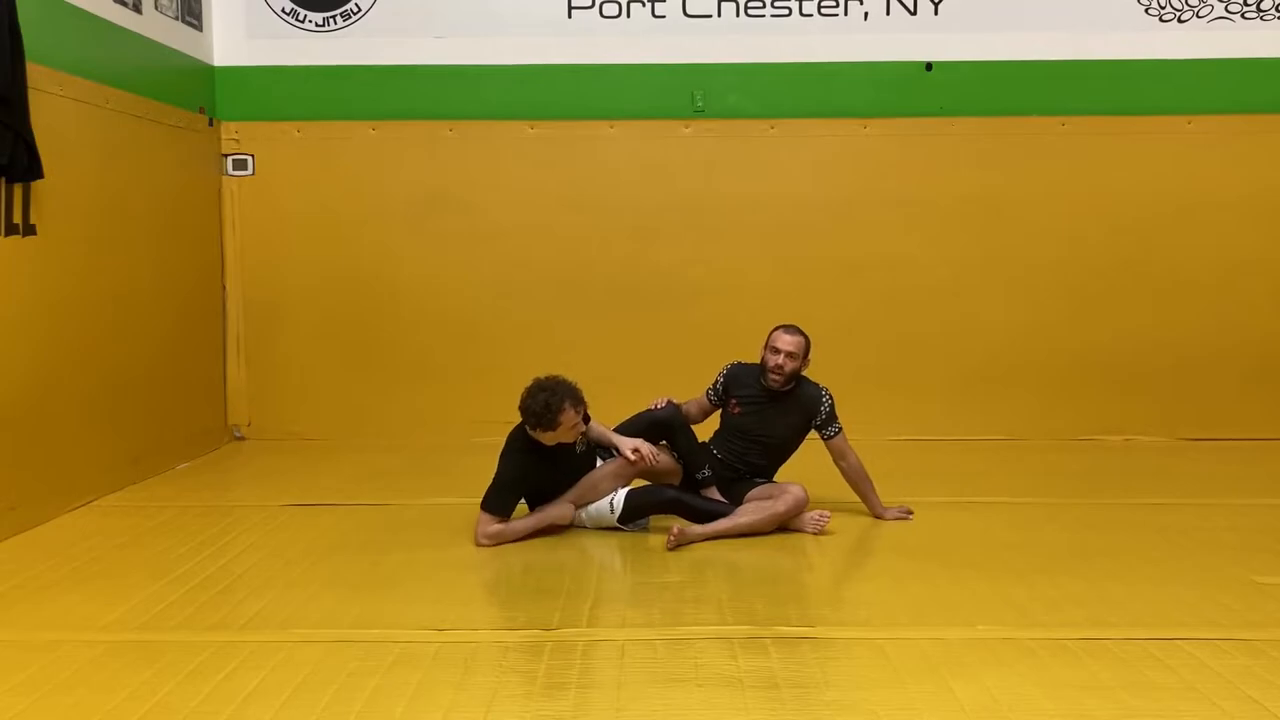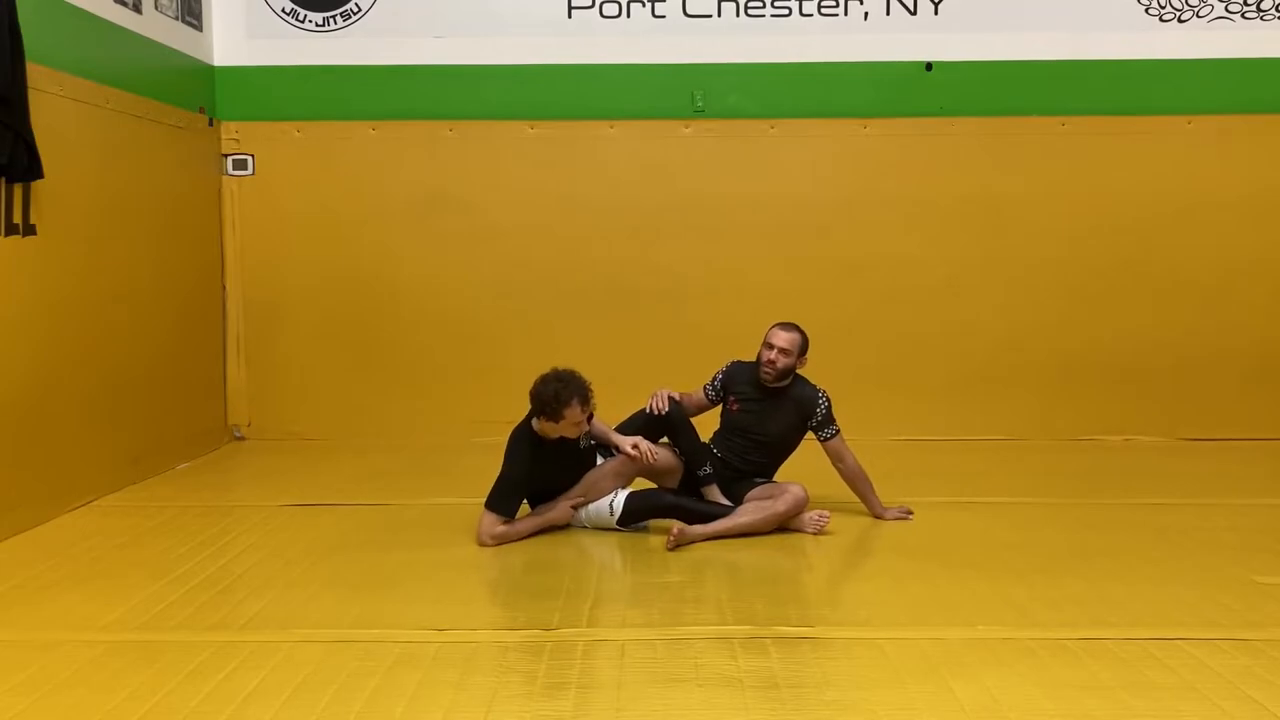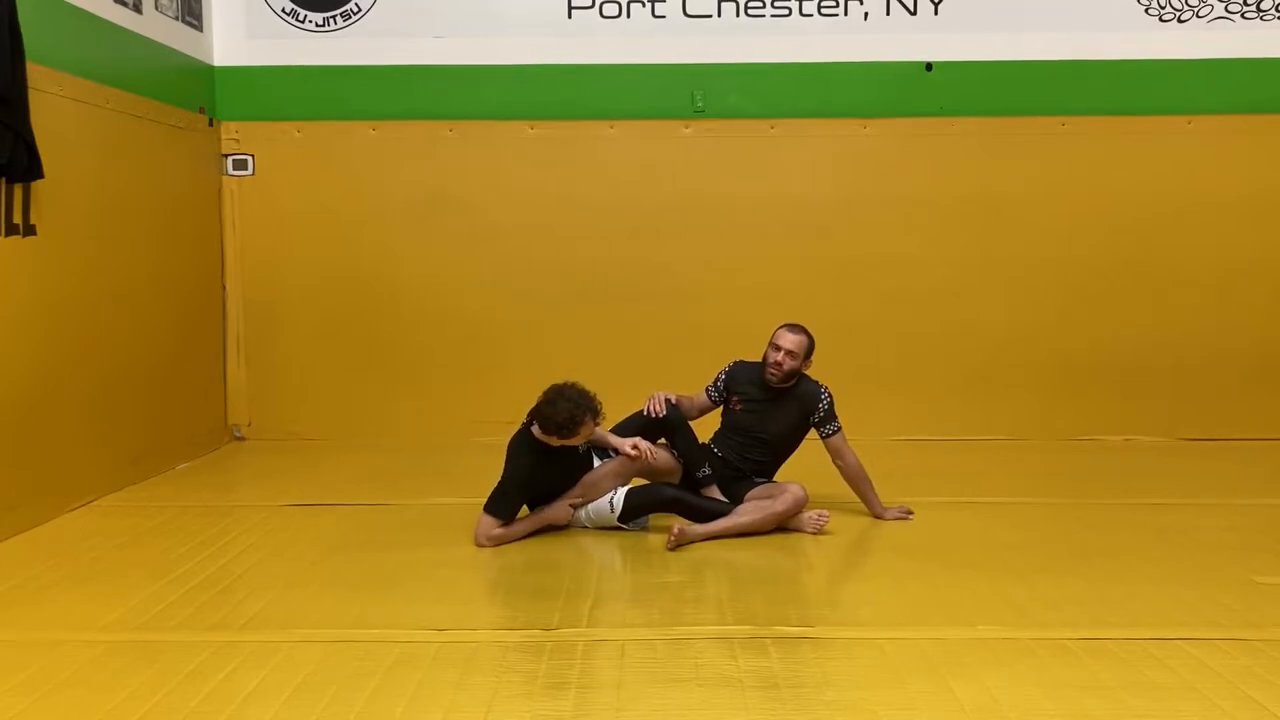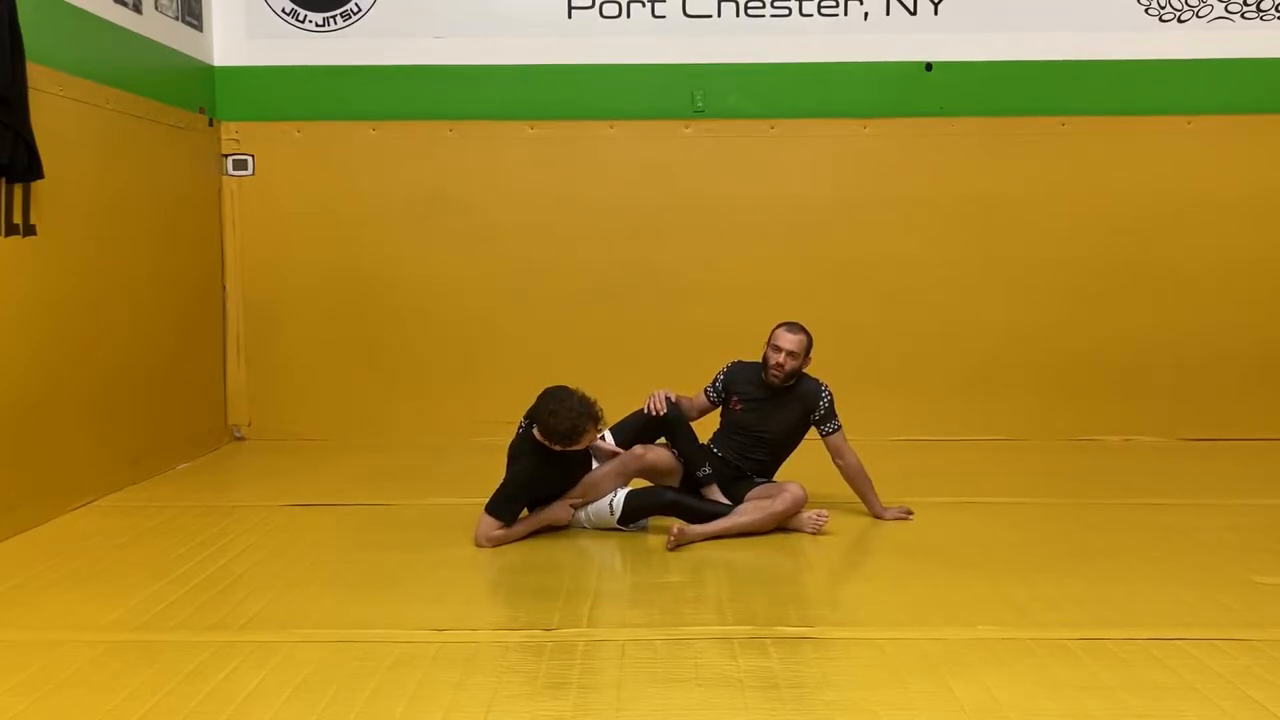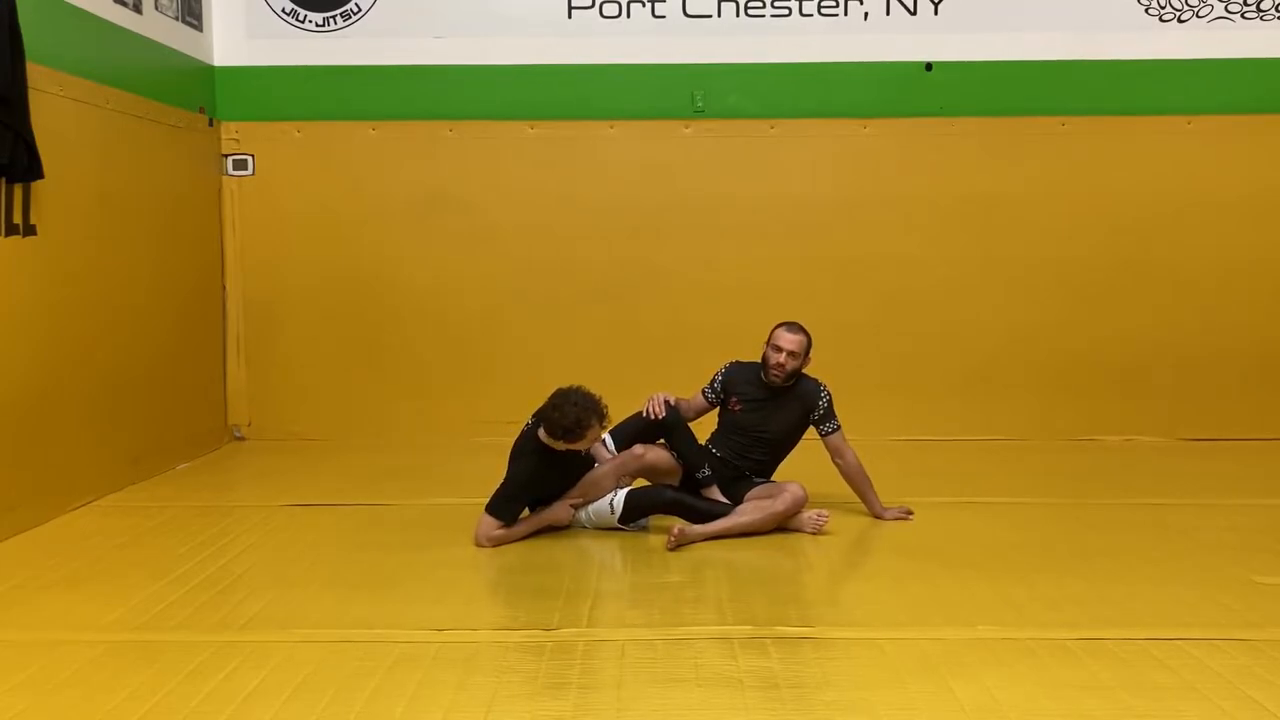
dt=0.7s
person 1, frame 1
left shoulder: (814, 399)
right shoulder: (735, 375)
left elbow: (843, 458)
right elbow: (699, 410)
left wrist: (878, 509)
right wrist: (674, 408)
left hip: (748, 487)
left knee: (796, 496)
left ankle: (697, 532)
person 1, frame 2
left shoulder: (810, 399)
right shoulder: (735, 373)
left elbow: (842, 459)
right elbow: (694, 406)
left wrist: (878, 510)
right wrist: (671, 396)
left hip: (748, 486)
right hip: (707, 469)
left knee: (796, 496)
left ankle: (698, 532)
person 1, frame 3
left shoulder: (814, 397)
right shoulder: (738, 373)
left elbow: (842, 458)
right elbow: (694, 408)
left wrist: (878, 509)
right wrist: (671, 400)
left hip: (749, 486)
right hip: (707, 466)
left knee: (795, 496)
left ankle: (697, 531)
person 1, frame 4
left shoulder: (814, 395)
right shoulder: (736, 373)
left elbow: (842, 457)
right elbow: (693, 410)
left wrist: (877, 509)
right wrist: (672, 400)
left hip: (749, 486)
right hip: (707, 467)
left knee: (795, 495)
left ankle: (697, 531)
person 1, frame 5
left shoulder: (813, 395)
right shoulder: (734, 373)
left elbow: (842, 456)
right elbow: (690, 411)
left wrist: (878, 509)
right wrist: (669, 403)
left hip: (748, 486)
right hip: (707, 468)
left knee: (795, 495)
left ankle: (698, 532)
person 2, frame 1
left shoulder: (566, 414)
right shoulder: (519, 463)
right elbow: (484, 534)
left wrist: (619, 440)
right wrist: (551, 516)
left hip: (596, 460)
right hip: (577, 505)
left knee: (668, 418)
right knee: (668, 495)
person 2, frame 2
left shoulder: (570, 411)
right shoulder: (523, 460)
right elbow: (487, 534)
left wrist: (618, 439)
right wrist: (550, 517)
right hip: (576, 504)
right knee: (667, 501)
person 2, frame 3
left shoulder: (552, 412)
right shoulder: (525, 466)
right elbow: (484, 535)
left wrist: (615, 440)
right wrist: (547, 515)
left hip: (591, 459)
right hip: (575, 505)
left knee: (669, 417)
right knee: (665, 495)
left ankle: (711, 492)
person 2, frame 4
left shoulder: (556, 402)
right shoulder: (526, 470)
right elbow: (484, 536)
left wrist: (598, 445)
right wrist: (546, 516)
left hip: (588, 462)
right hip: (574, 504)
right knee: (664, 498)
person 2, frame 5
left shoulder: (557, 416)
right shoulder: (529, 468)
right elbow: (485, 535)
left wrist: (609, 460)
right wrist: (547, 516)
left hip: (589, 467)
right hip: (576, 505)
right knee: (664, 497)
